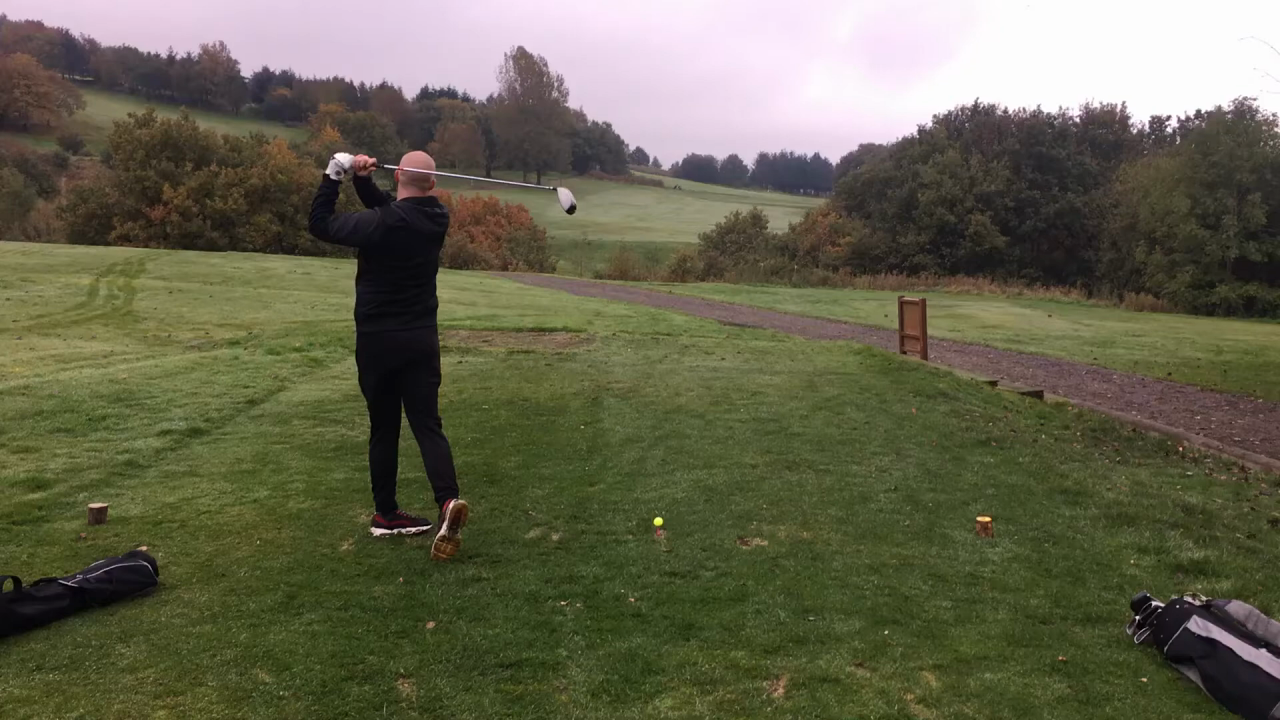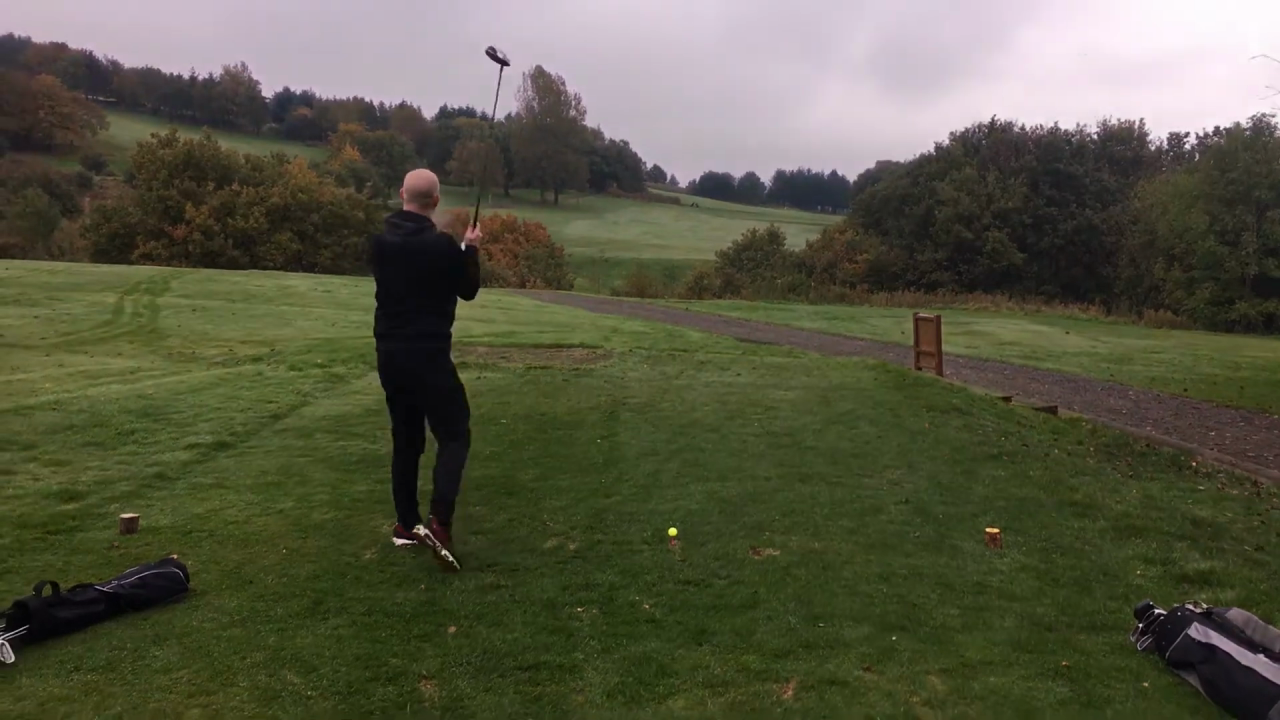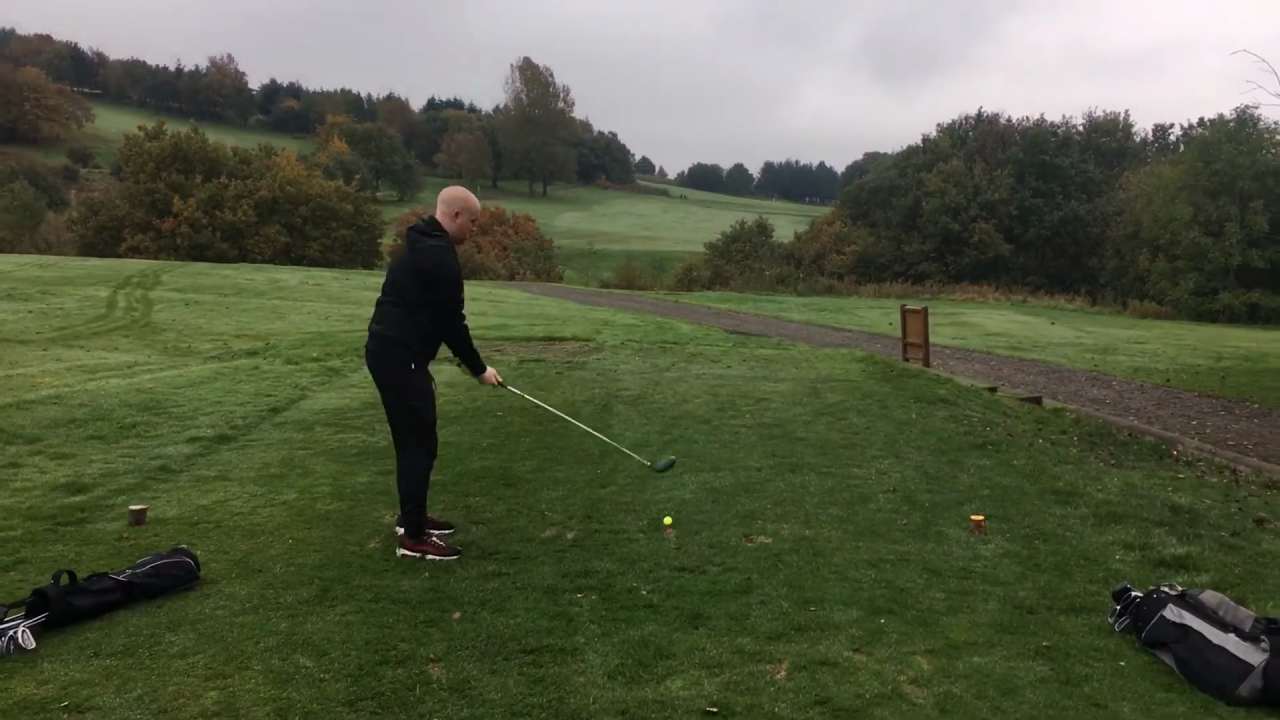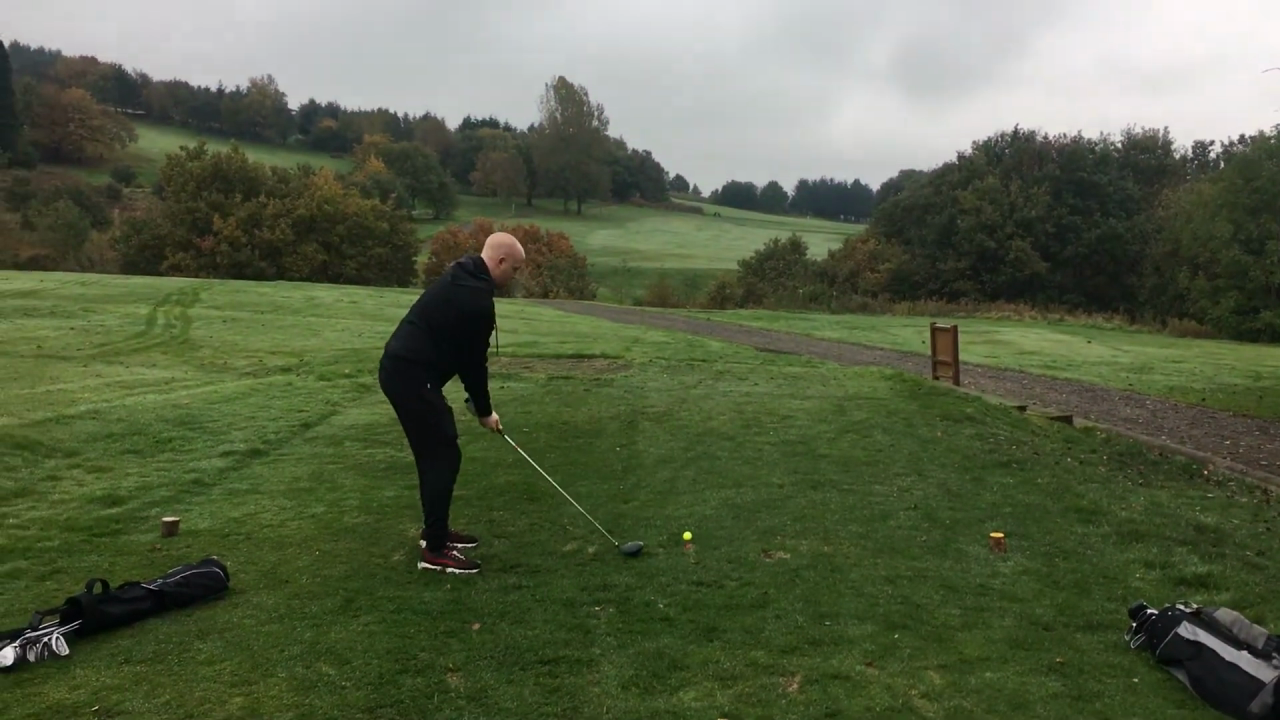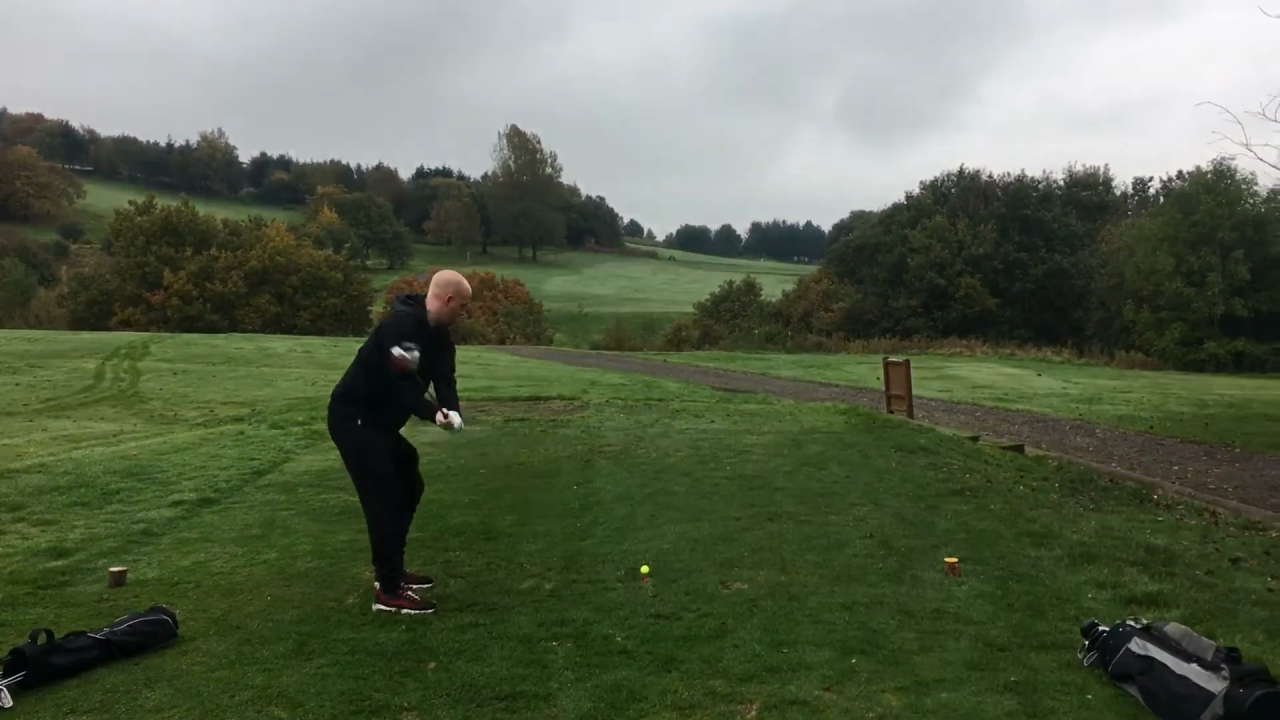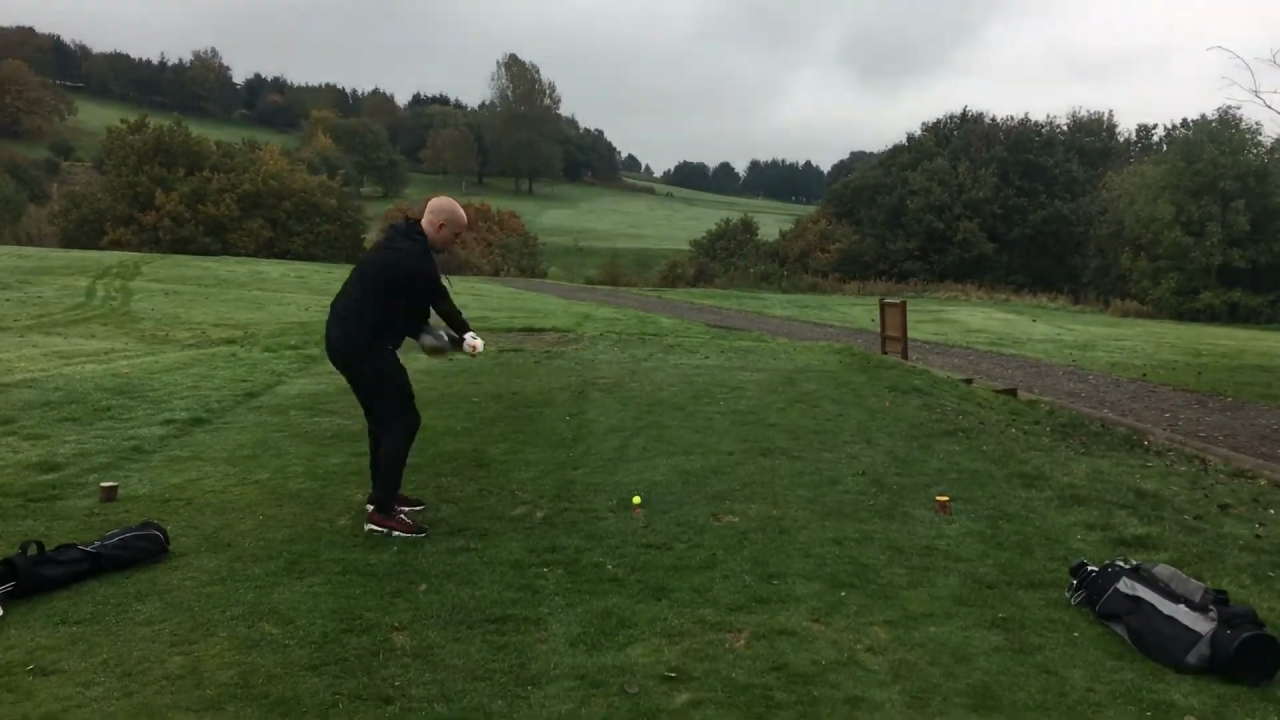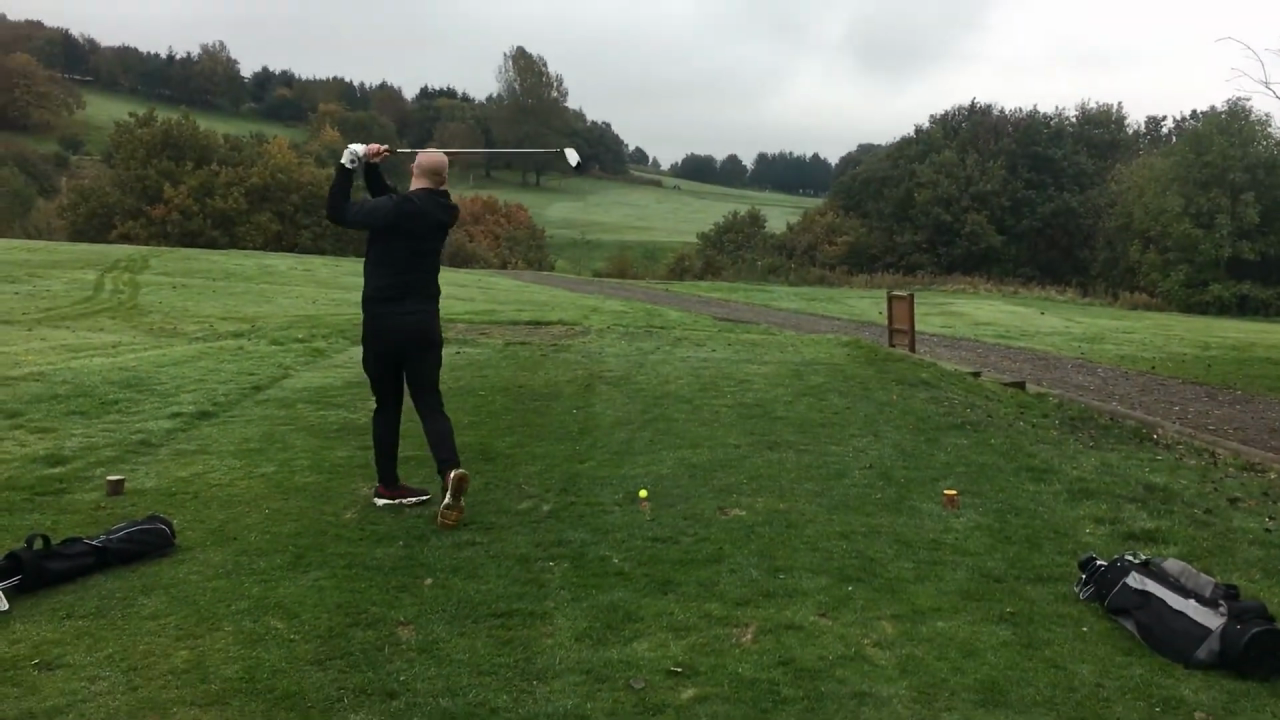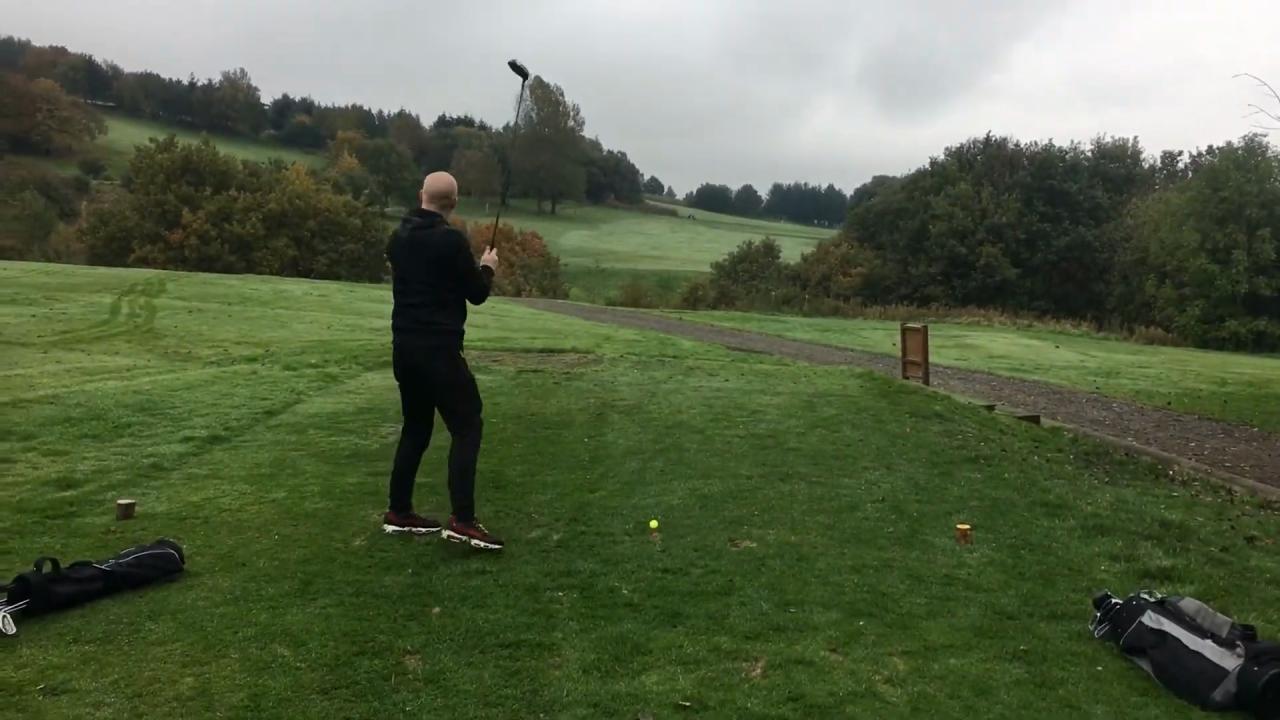
dt=0.7s
person 1, frame 1
left shoulder: (382, 224)
right shoulder: (436, 220)
left elbow: (320, 225)
left wrist: (335, 172)
right wrist: (360, 178)
left hip: (377, 339)
right hip: (421, 338)
left knee: (383, 427)
right knee: (427, 424)
left ankle: (386, 513)
right ankle: (448, 500)
person 1, frame 2
left shoulder: (380, 242)
right shoulder: (442, 244)
right elbow: (468, 290)
right wrist: (470, 250)
left hip: (390, 355)
right hip: (428, 355)
left knee: (406, 441)
right knee: (453, 435)
left ankle: (407, 523)
right ankle: (438, 520)
person 1, frame 3
left shoulder: (421, 245)
right shoulder: (440, 257)
right elbow: (452, 322)
left wrist: (471, 363)
right wrist: (479, 369)
left hip: (390, 350)
right hip: (400, 357)
left knee: (413, 439)
right knee: (420, 443)
left ankle: (412, 517)
right ankle: (414, 535)
person 1, frame 4
left shoulder: (461, 278)
right shoulder: (476, 300)
right elbow: (473, 360)
left wrist: (478, 403)
right wrist: (484, 410)
left hip: (401, 367)
right hip: (412, 376)
left knee: (435, 453)
right knee: (443, 456)
left ankle: (435, 530)
right ankle: (435, 549)
person 1, frame 5
left shoulder: (439, 335)
right shoulder: (402, 322)
left elbow: (445, 380)
right elbow: (402, 385)
left wrist: (450, 412)
right wrist: (432, 413)
left hip: (381, 420)
right hip: (354, 418)
left knee: (409, 487)
right knee: (385, 498)
left ankle: (391, 570)
right ankle: (389, 590)
person 1, frame 6
left shoulder: (410, 247)
right shoulder: (409, 253)
left elbow: (438, 302)
right elbow: (418, 310)
left wrist: (463, 334)
right wrist: (464, 336)
left hip: (347, 335)
right hip: (361, 342)
left knee: (388, 415)
right knee: (400, 419)
left ankle: (382, 493)
right ankle: (382, 512)
person 1, frame 7
left shoulder: (396, 209)
right shoulder: (444, 212)
left elbow: (337, 212)
left wrist: (352, 159)
right wrist: (369, 165)
left hip: (381, 321)
right hip: (424, 321)
left knee: (387, 404)
right knee: (429, 402)
left ankle: (387, 485)
right ankle: (451, 470)
person 1, frame 8
left shoulder: (399, 238)
right shoulder: (451, 240)
right elbow: (477, 294)
left wrist: (470, 266)
right wrist: (487, 268)
left hip: (405, 346)
right hip: (439, 348)
left knee: (415, 428)
right knee: (466, 427)
left ankle: (398, 511)
right ankle: (461, 519)
